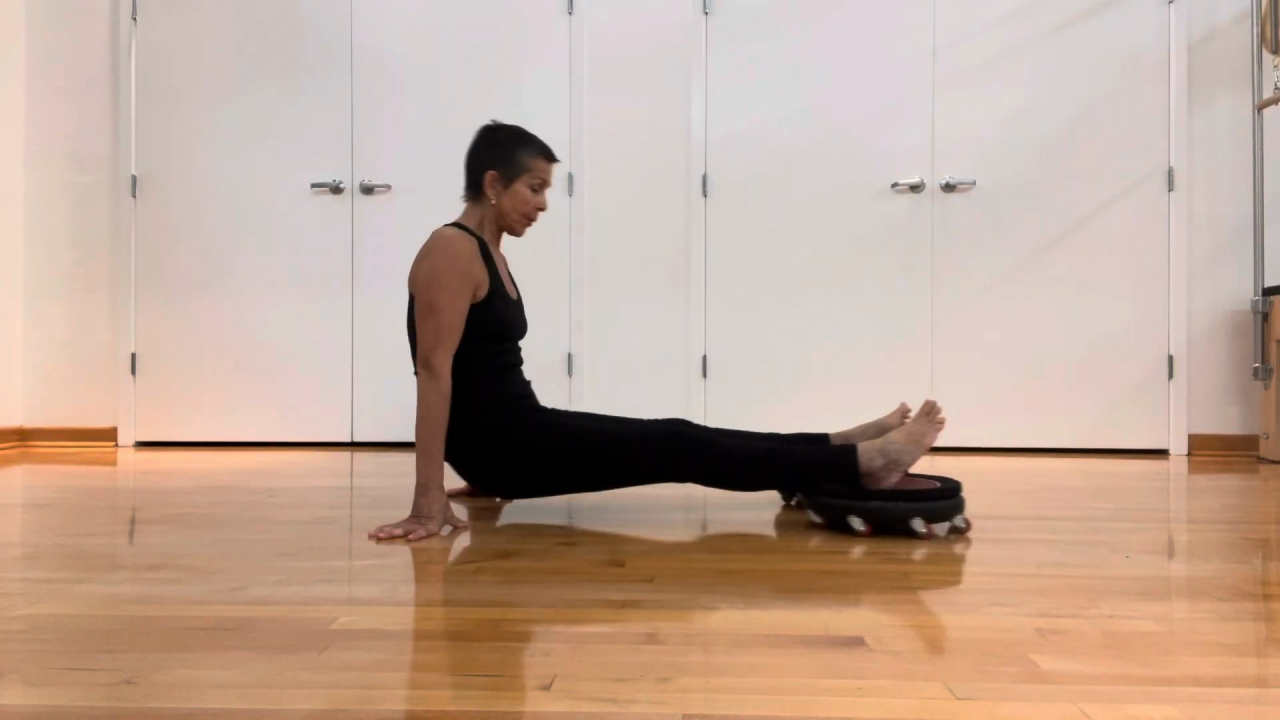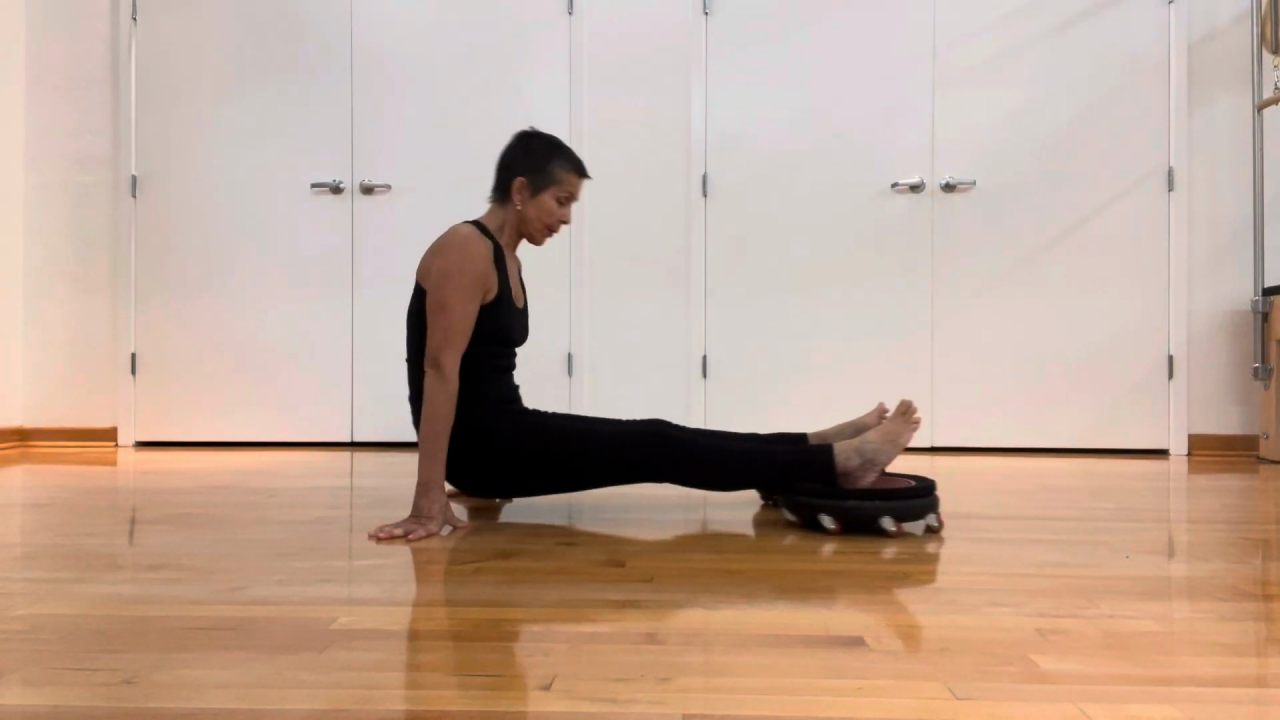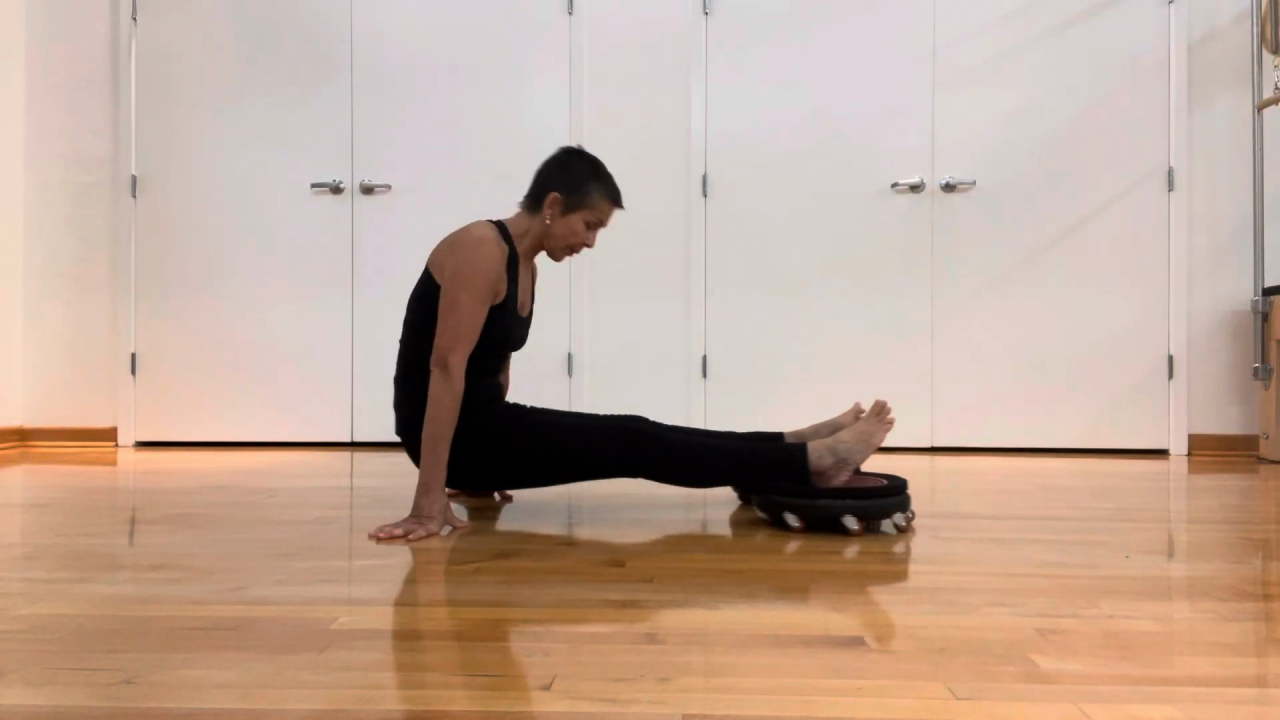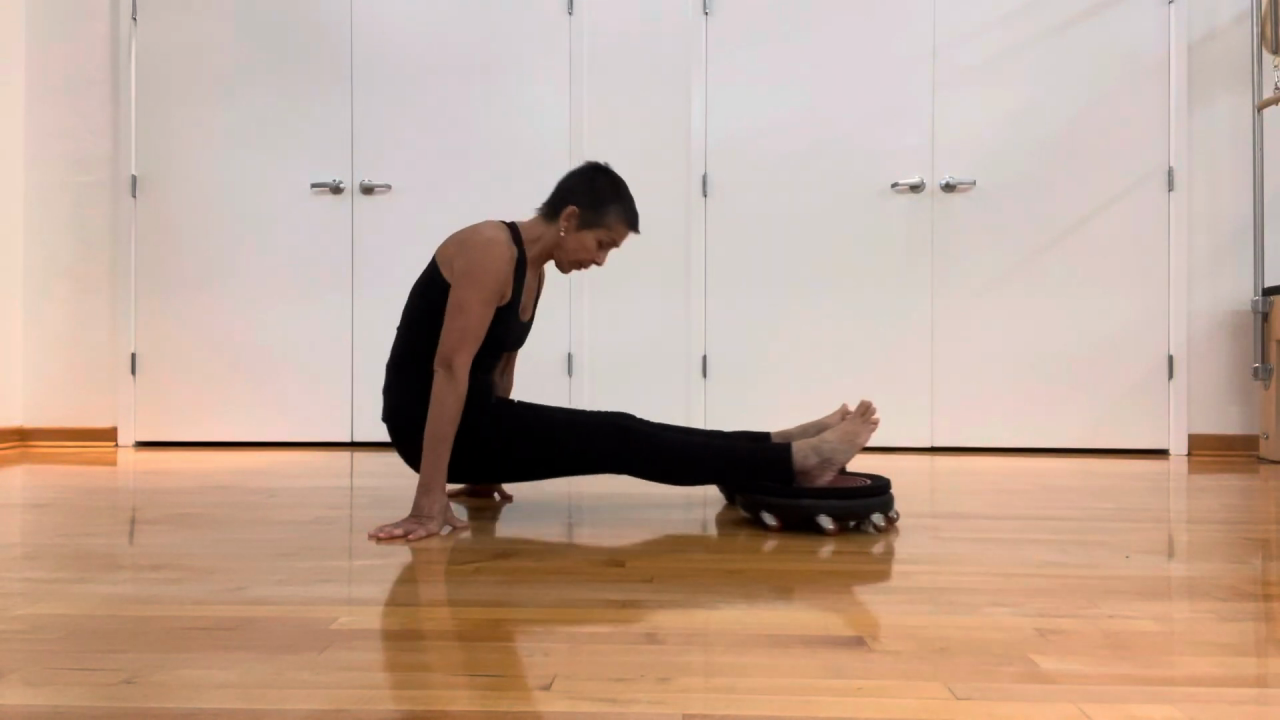
dt=0.1s
person 1, frame 1
left shoulder: (491, 249)
right shoulder: (451, 251)
right elbow: (434, 369)
right wrist: (429, 499)
left hip: (516, 430)
right hip: (492, 442)
left knee: (674, 437)
right knee: (674, 449)
left ankle: (841, 449)
right ankle: (860, 464)
person 1, frame 2
left shoulder: (506, 254)
right shoulder: (463, 251)
right elbow: (441, 368)
right wrist: (430, 499)
left hip: (503, 430)
right hip: (477, 444)
left knee: (656, 439)
right knee: (654, 449)
left ankle: (820, 449)
right ankle: (838, 464)
person 1, frame 3
left shoulder: (526, 258)
right shoulder: (480, 250)
right elbow: (447, 367)
left wrist: (497, 460)
right wrist: (429, 500)
left hip: (481, 424)
right hip: (451, 431)
left knee: (633, 437)
right knee: (629, 445)
left ankle: (798, 448)
right ankle: (812, 460)
person 1, frame 4
left shoulder: (534, 265)
right shoulder: (489, 251)
right elbow: (450, 367)
left wrist: (490, 460)
right wrist: (429, 499)
left hip: (475, 417)
right hip: (429, 422)
left knee: (621, 434)
right knee: (617, 440)
left ankle: (783, 448)
right ankle: (797, 461)
